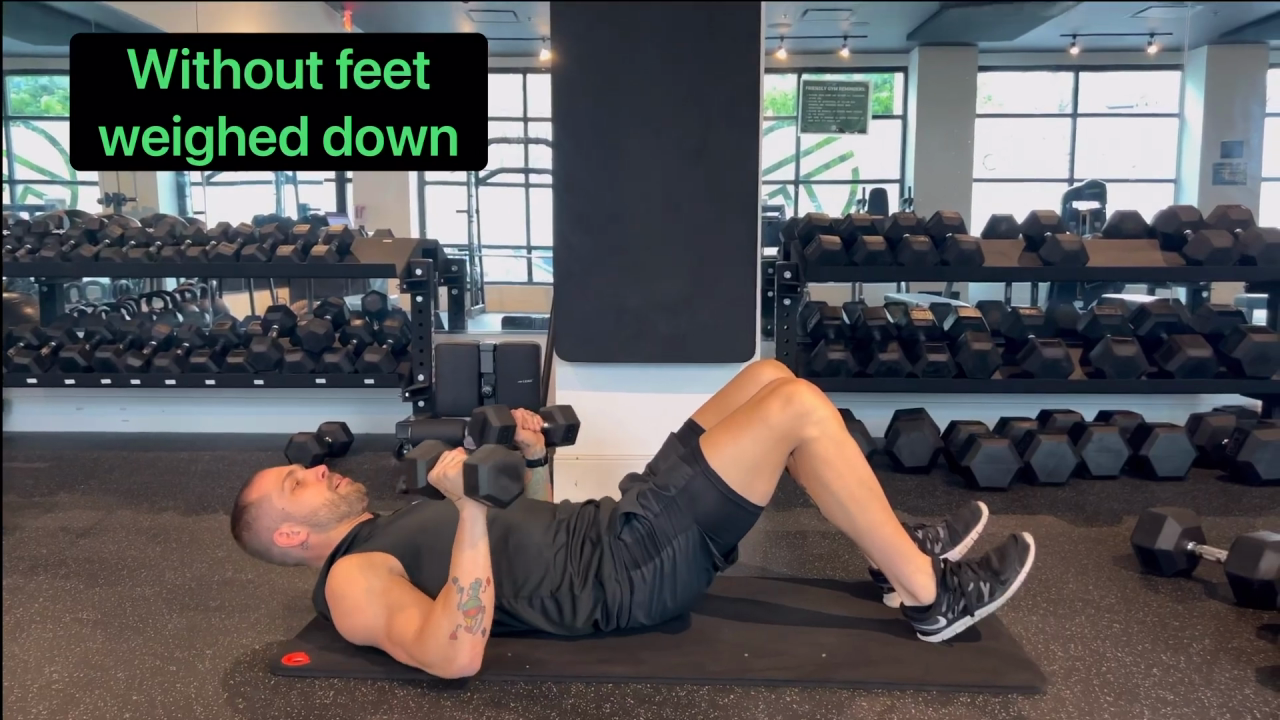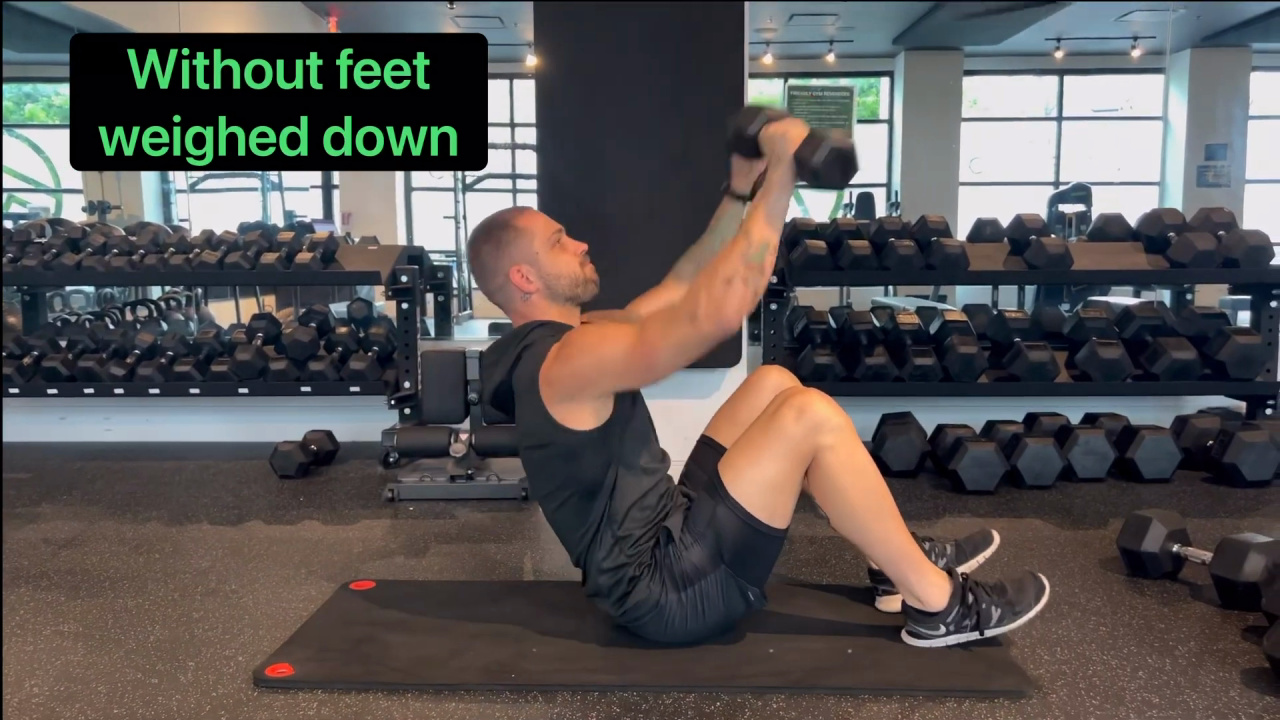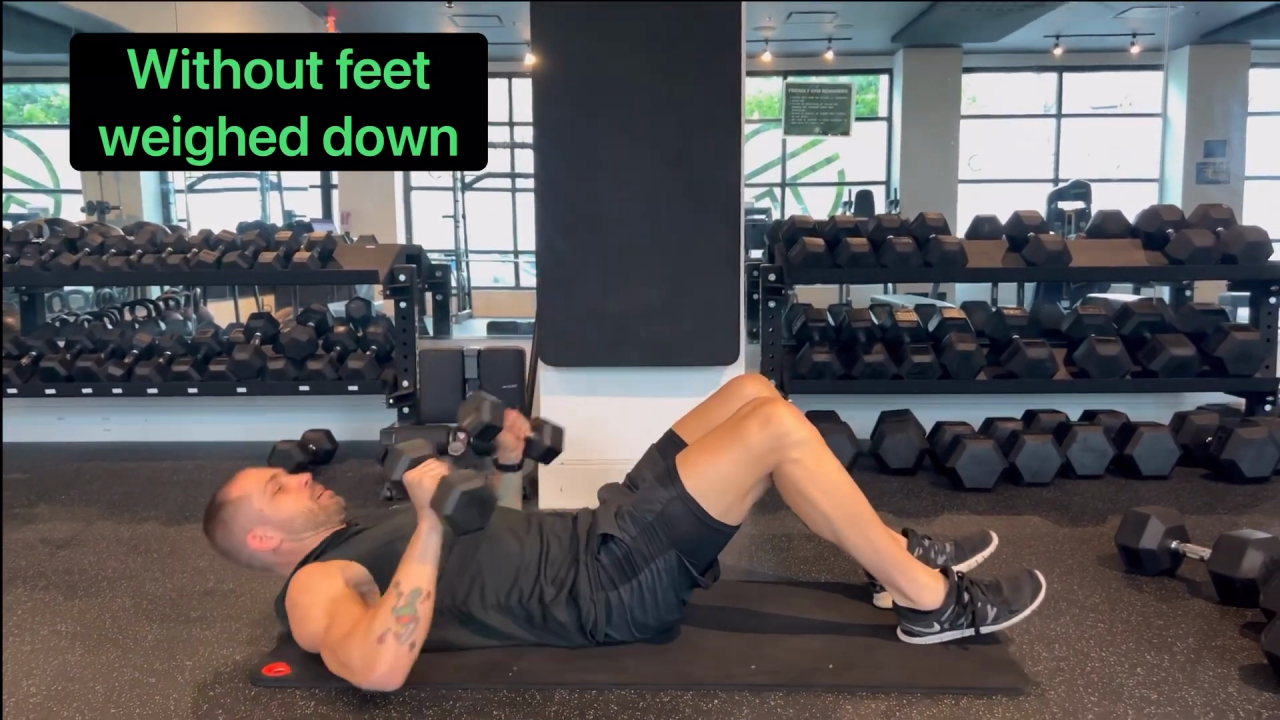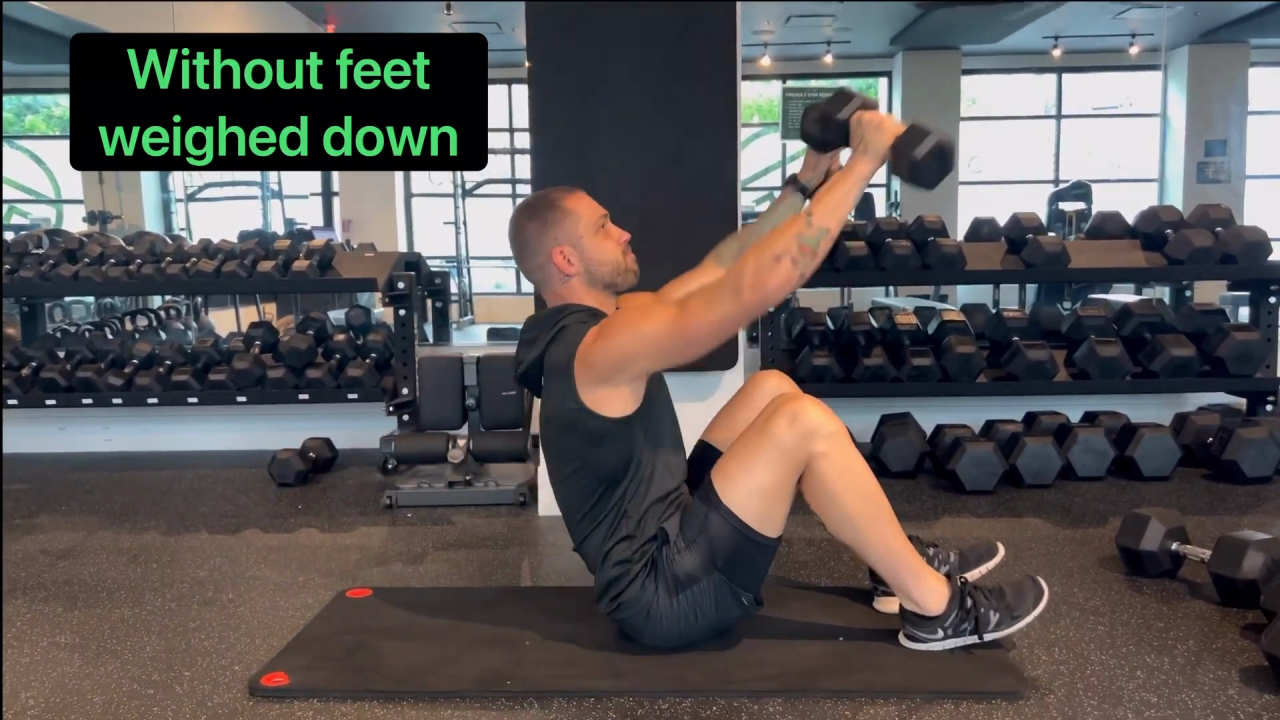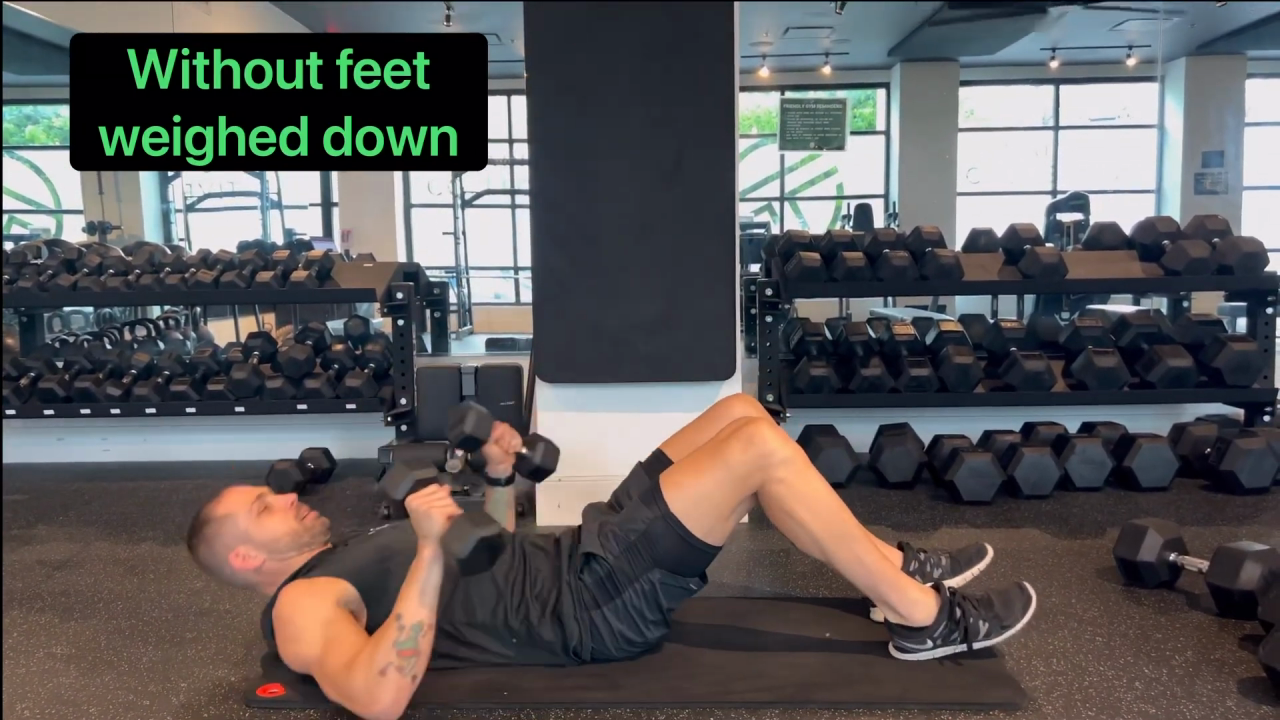
dt=1s
person 1, frame 1
left shoulder: (389, 534)
right shoulder: (354, 583)
right elbow: (455, 655)
left wrist: (526, 464)
right wrist: (470, 506)
left hip: (614, 530)
right hip: (629, 570)
left knee: (771, 377)
right knee: (800, 407)
left ankle: (899, 550)
right ankle: (932, 595)
person 1, frame 2
left shoulder: (570, 338)
right shoulder: (572, 360)
left elbow: (682, 291)
right elbow: (725, 309)
left wrist: (740, 188)
right wrist: (780, 174)
left hip: (672, 543)
right hip: (671, 591)
left knee: (774, 386)
right knee: (812, 419)
left ankle: (899, 563)
right ankle: (936, 603)
person 1, frame 3
left shoulder: (359, 538)
right shoulder: (317, 591)
right elbow: (381, 666)
left wrist: (505, 459)
right wrist: (431, 518)
left hip: (597, 535)
right hip: (611, 587)
left knee: (752, 391)
right knee: (777, 428)
left ankle: (897, 552)
right ankle: (931, 601)
person 1, frame 4
left shoulder: (596, 319)
right shoulder: (607, 342)
left elbow: (725, 272)
right elbow: (767, 281)
left wrist: (801, 185)
right wrist: (865, 156)
left hip: (669, 549)
right hip: (663, 595)
left knee: (774, 392)
right knee: (806, 425)
left ankle: (898, 554)
right ankle: (935, 610)
person 1, frame 5
left shoulder: (349, 560)
right shoulder: (303, 607)
left wrist: (495, 479)
right wrist: (430, 548)
left hip: (581, 554)
right hip: (598, 603)
left knee: (740, 412)
right knee: (763, 448)
left ankle: (895, 567)
right ankle: (926, 617)
